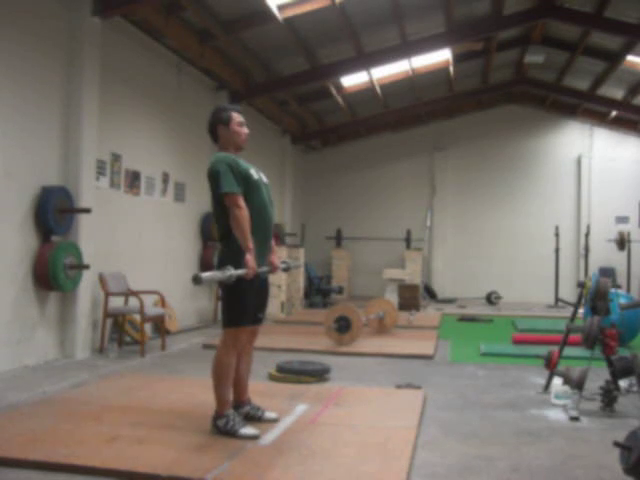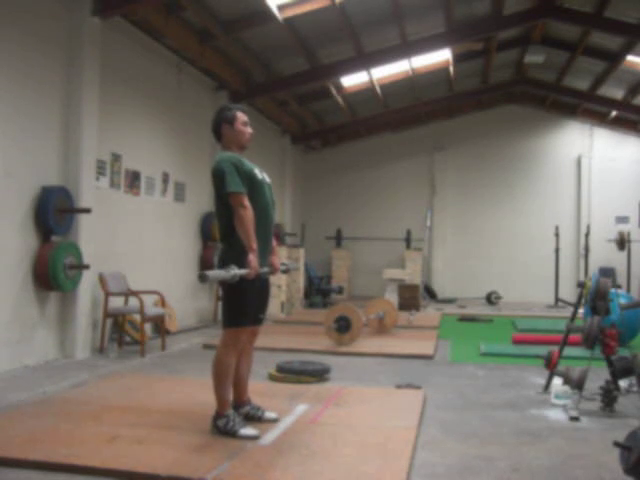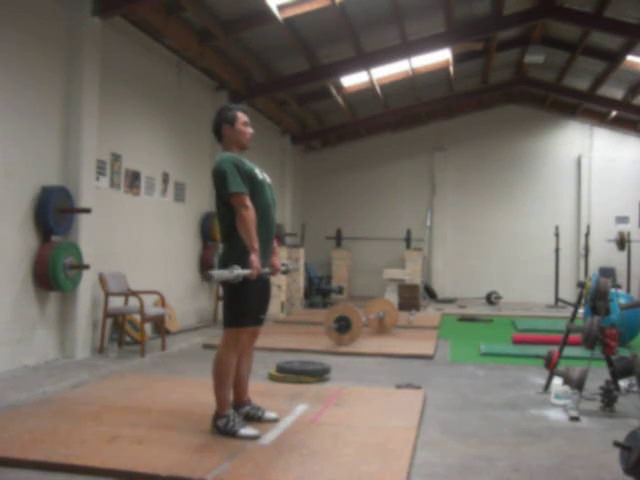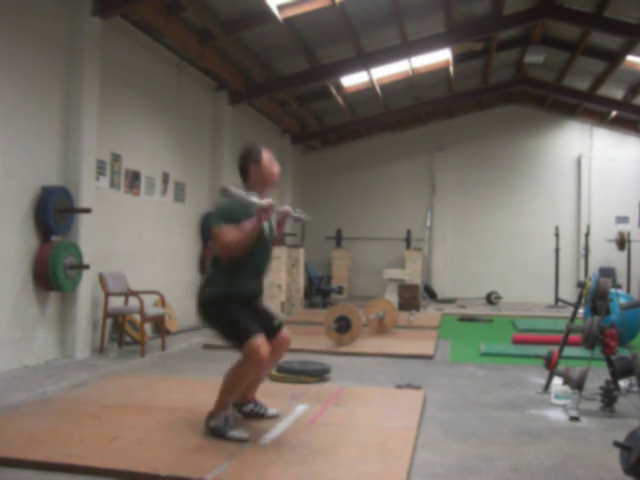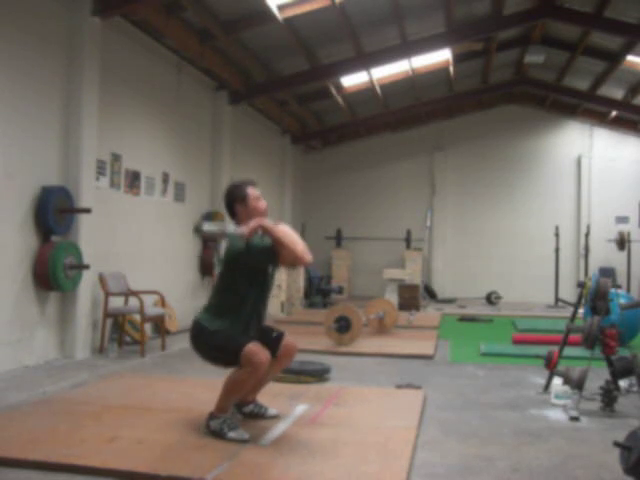
dt=0.5s
person 1, frame 1
left shoulder: (246, 166)
right shoulder: (223, 163)
right elbow: (237, 208)
left wrist: (271, 252)
right wrist: (247, 252)
left hip: (258, 265)
right hip: (239, 264)
left knee: (248, 337)
right knee: (233, 339)
left ankle: (242, 403)
right ankle: (223, 415)
person 1, frame 2
left shoulder: (247, 165)
right shoulder: (227, 162)
right elbow: (242, 208)
left wrist: (272, 253)
right wrist: (250, 253)
left hip: (258, 264)
right hip: (240, 263)
left knee: (249, 337)
right knee: (233, 338)
left ankle: (242, 403)
right ankle: (223, 415)
person 1, frame 3
left shoulder: (247, 165)
right shoulder: (228, 163)
right elbow: (244, 208)
left wrist: (273, 254)
right wrist: (252, 253)
left hip: (259, 265)
right hip: (242, 264)
left knee: (249, 338)
right knee: (234, 339)
left ankle: (242, 403)
right ankle: (223, 415)
person 1, frame 4
left shoulder: (264, 209)
right shoulder: (237, 206)
left elbow: (271, 240)
right elbow: (223, 247)
left wrist: (281, 221)
right wrist: (256, 219)
left hip: (246, 297)
right hip: (220, 299)
left knee: (282, 341)
right knee: (259, 351)
left ankle: (245, 400)
right ankle: (219, 414)
person 1, frame 5
left shoulder: (260, 243)
right shoulder: (245, 246)
left elbow: (303, 256)
right elbow: (300, 258)
left wrist: (281, 229)
right wrist: (268, 226)
left hip: (239, 326)
right hip: (211, 332)
left knee: (287, 348)
right knee: (259, 358)
left ankle: (245, 400)
right ankle: (219, 416)
